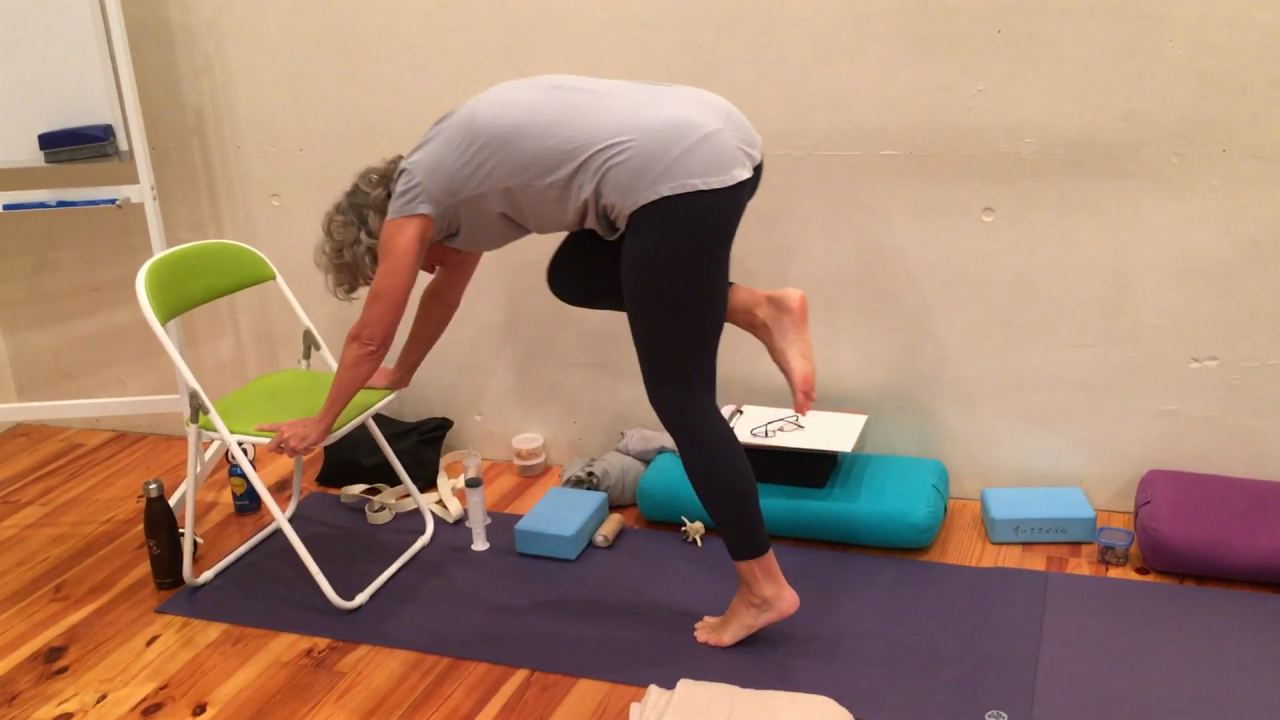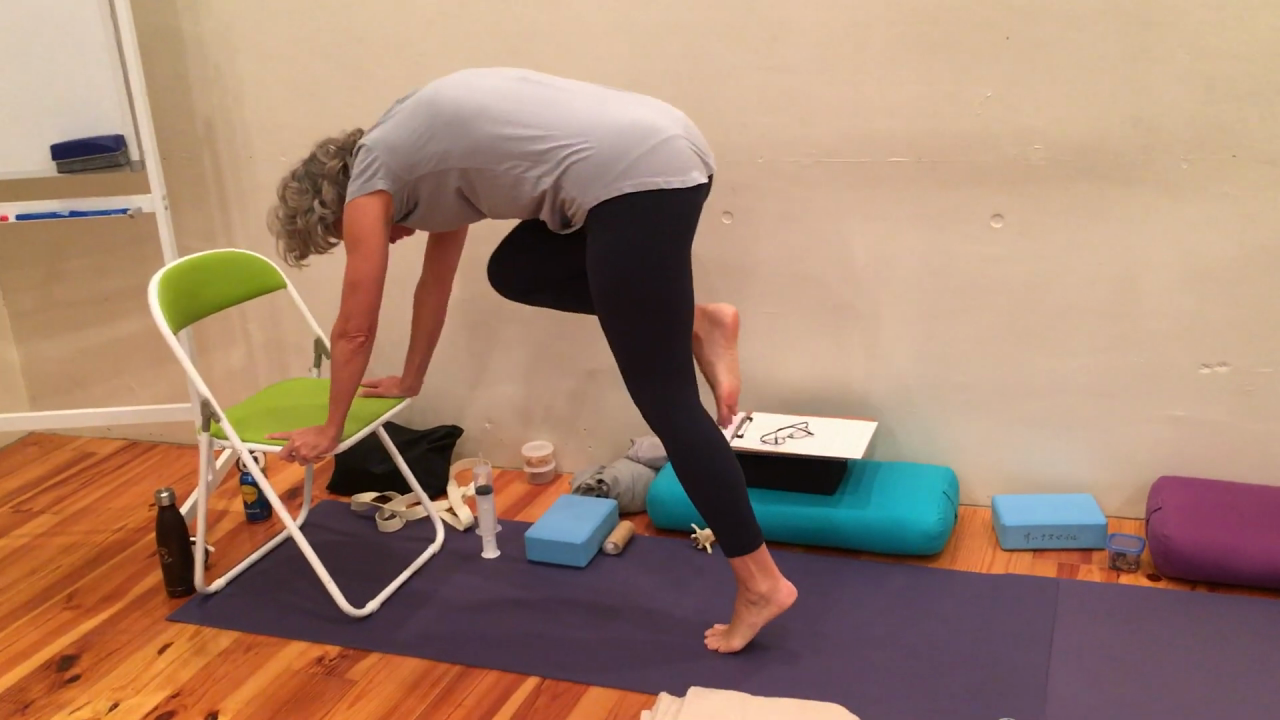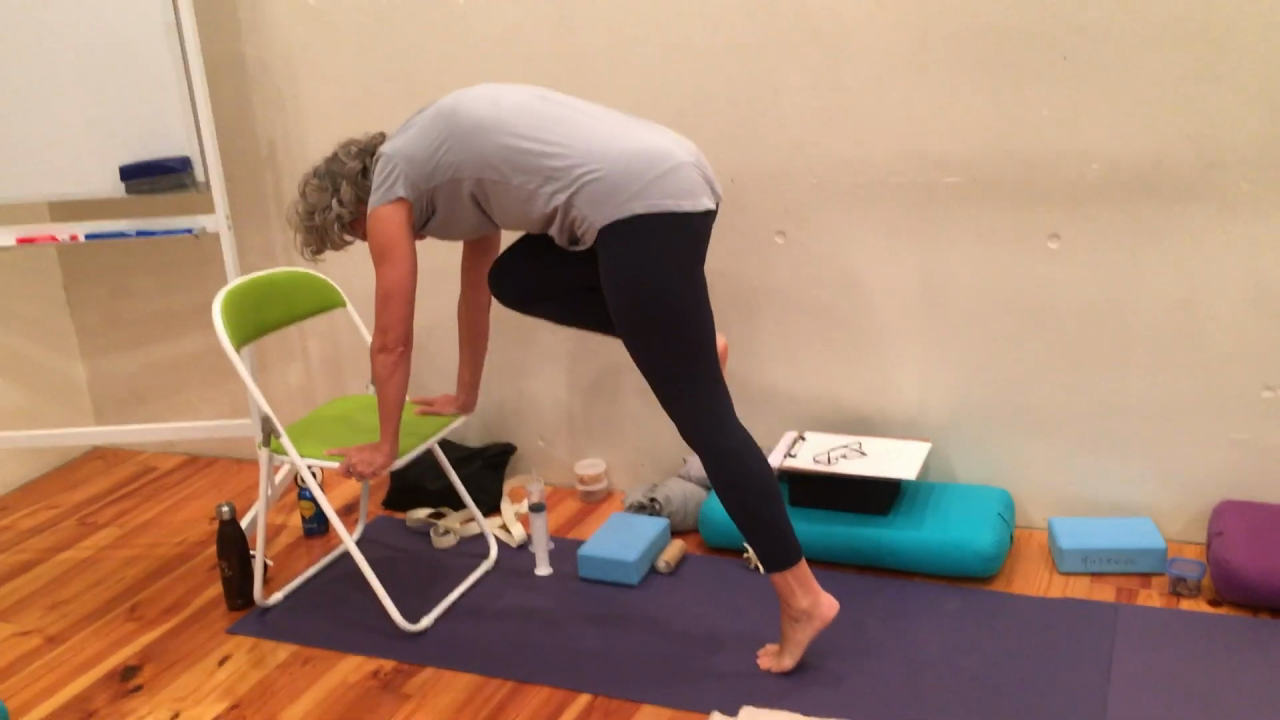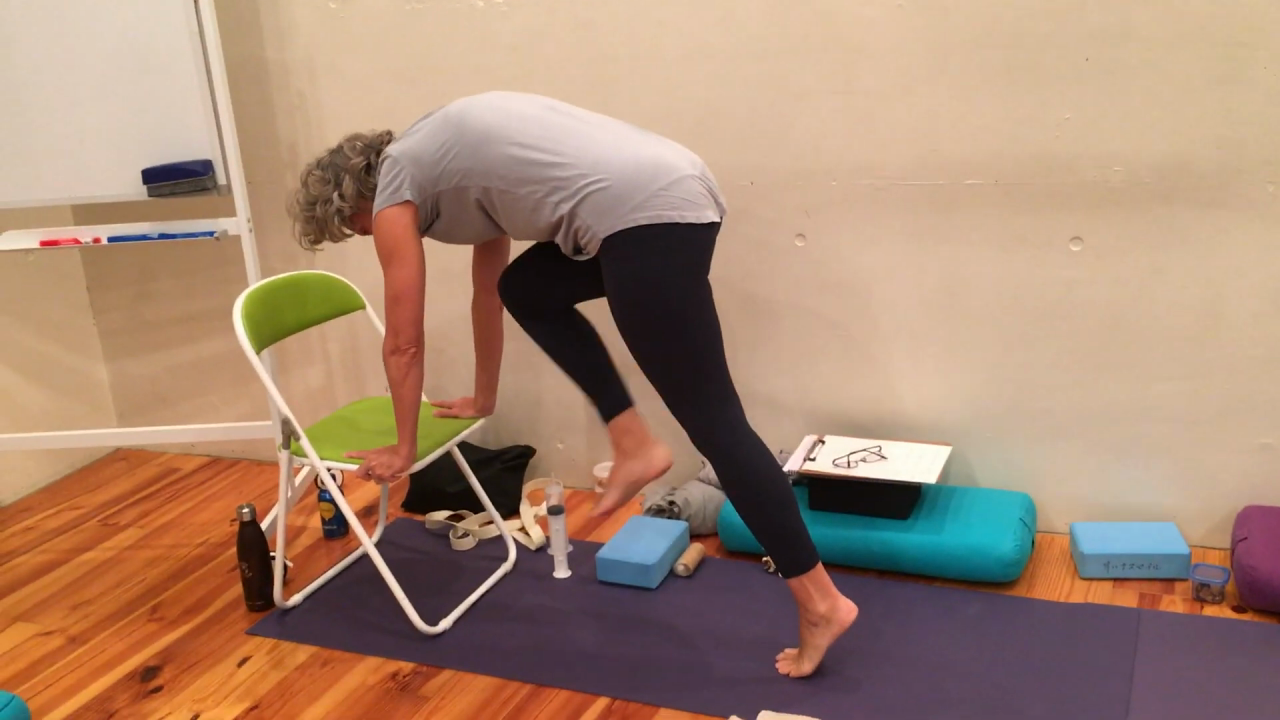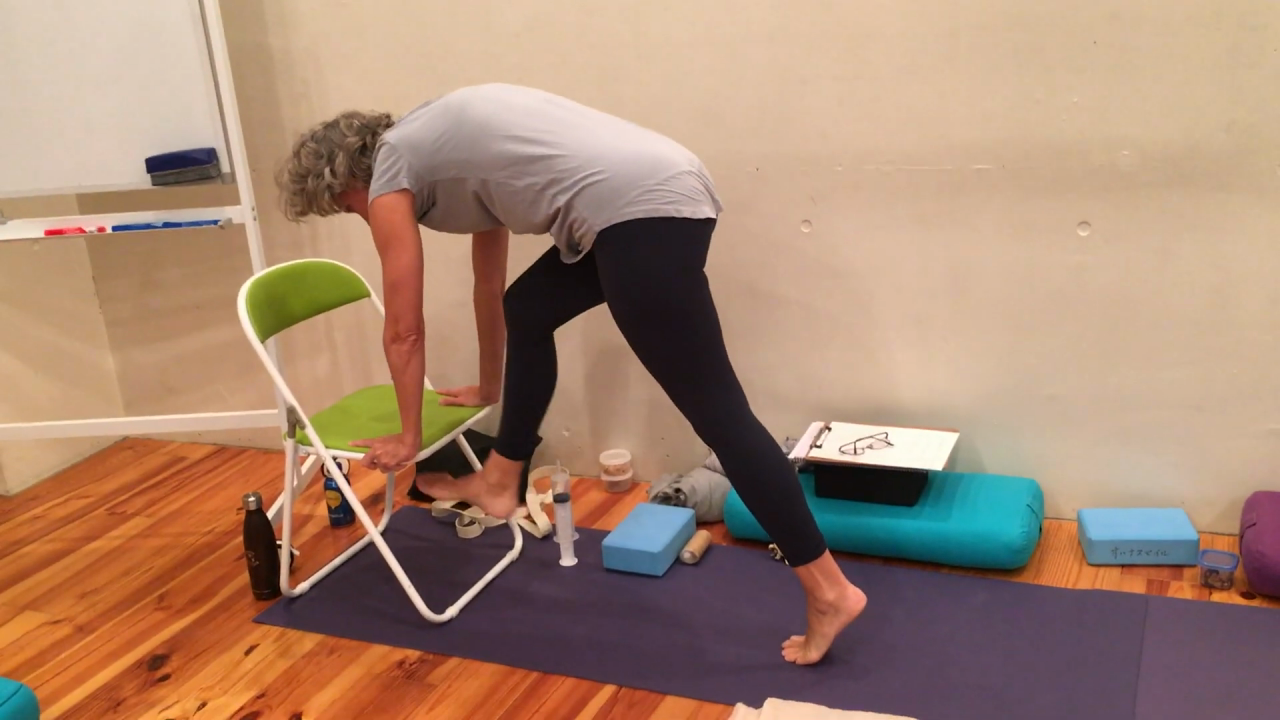
dt=0.5s
person 1, frame 1
left shoulder: (411, 200)
right shoulder: (448, 178)
left elbow: (370, 337)
right elbow: (447, 289)
left wrist: (321, 424)
right wrist: (400, 375)
left hip: (680, 172)
right hip: (714, 139)
left knee: (681, 401)
right knee: (574, 278)
left ankle: (763, 590)
right ankle: (756, 308)
person 1, frame 2
left shoulder: (368, 178)
right shoulder: (416, 157)
left elbow: (354, 330)
right elbow: (436, 281)
left wrist: (330, 430)
right wrist: (410, 380)
left hip: (633, 176)
right hip: (664, 146)
left knee: (663, 400)
right knee: (514, 273)
left ankle: (760, 584)
right ankle: (694, 322)
person 1, frame 3
left shoulder: (389, 191)
right shoulder: (439, 160)
left elbow: (392, 342)
right elbow: (475, 290)
left wrist: (385, 446)
right wrist: (465, 396)
left hip: (642, 202)
right hip: (670, 175)
left knee: (699, 414)
right knee: (513, 279)
left ankle: (803, 599)
right ankle: (689, 346)
person 1, frame 4
left shoulder: (394, 192)
right shoulder: (441, 159)
left elbow: (403, 343)
right elbow: (487, 295)
left wrist: (403, 449)
right wrist: (482, 399)
left hip: (645, 214)
right hip: (675, 185)
left knee: (710, 422)
right knee: (523, 289)
left ankle: (821, 603)
right ankle: (637, 445)
person 1, frame 5
left shoulder: (390, 177)
right shoulder: (437, 145)
left elbow: (403, 331)
right elbow: (489, 285)
left wrist: (408, 438)
right wrist: (489, 386)
left hip: (639, 211)
right hip: (666, 184)
left knee: (716, 414)
right knee: (528, 309)
left ankle: (830, 592)
right ankle: (498, 483)
